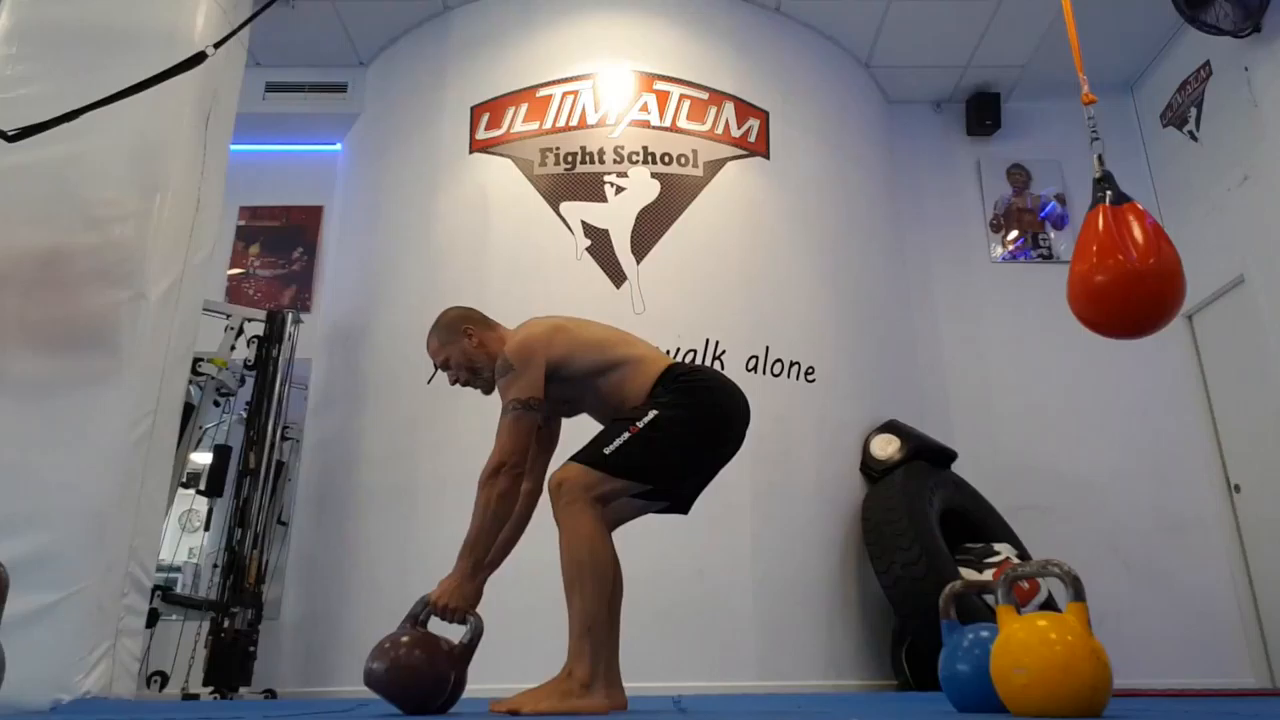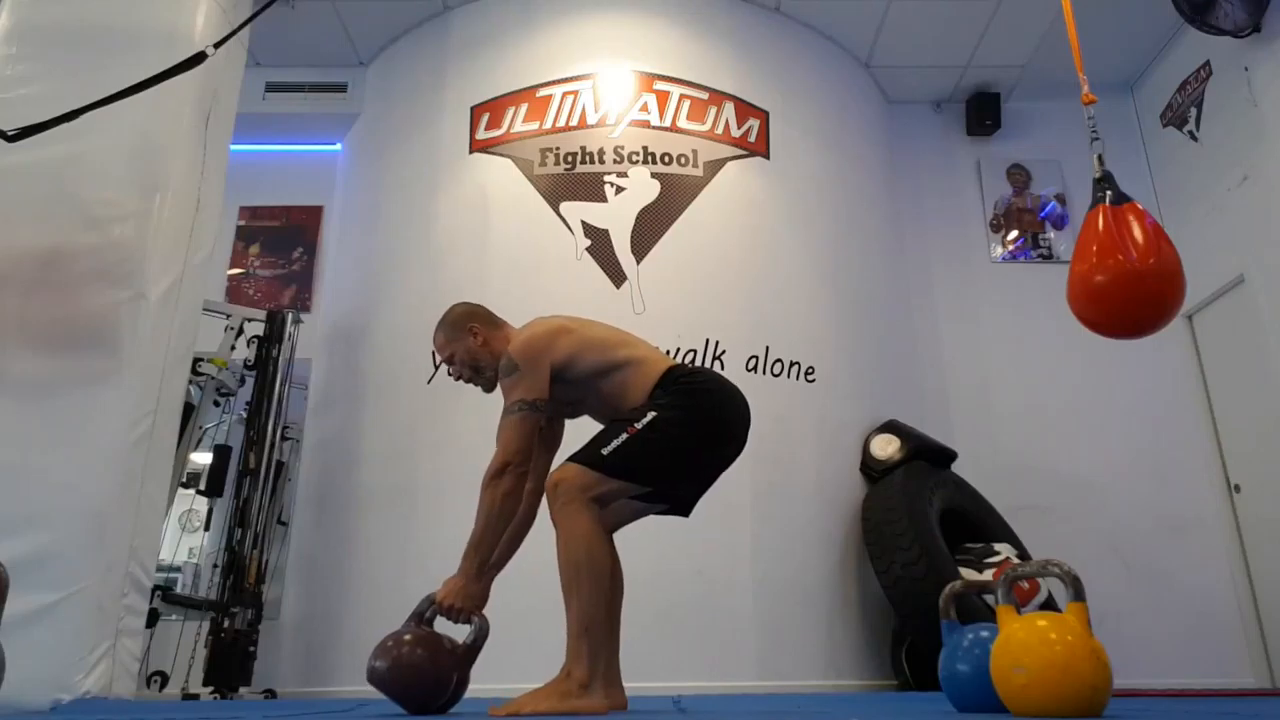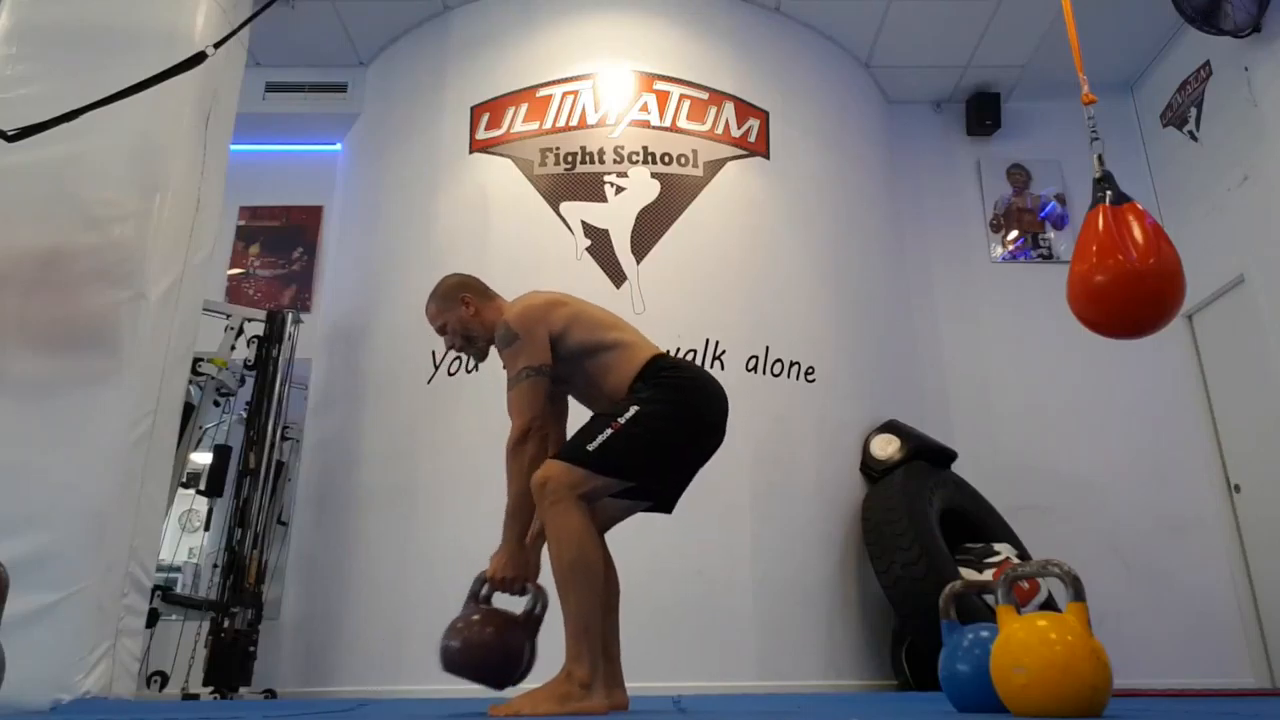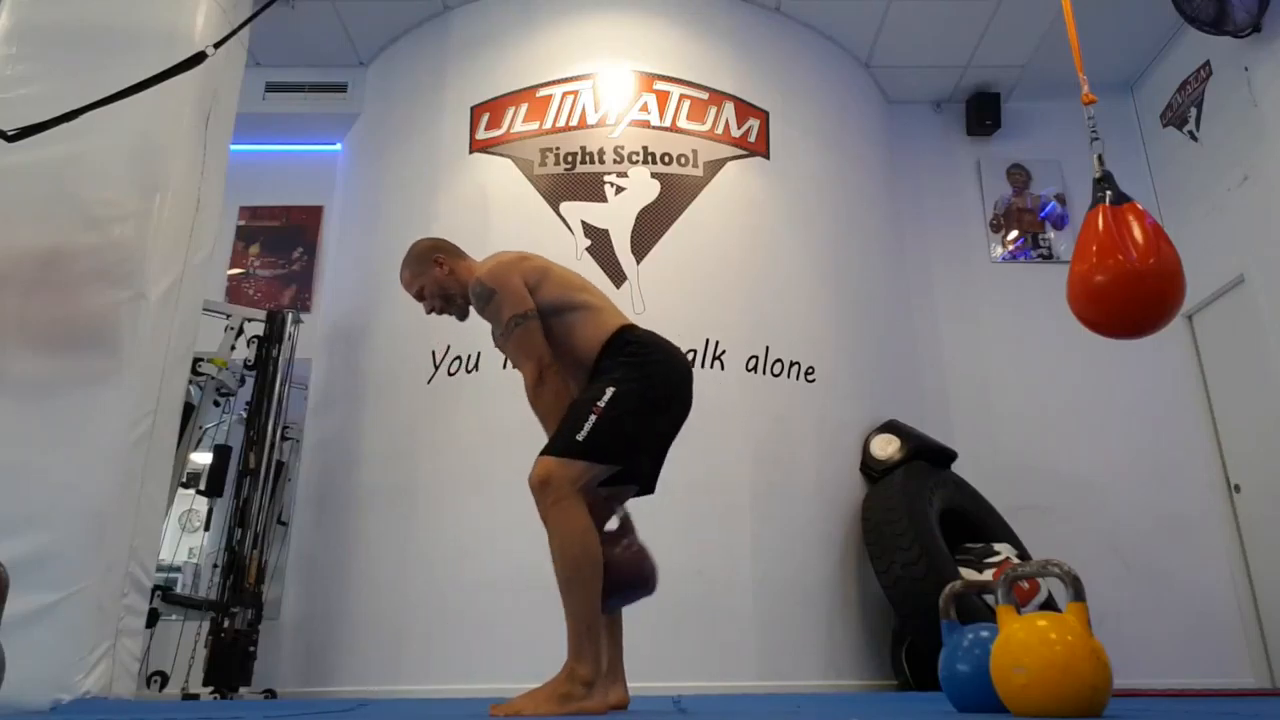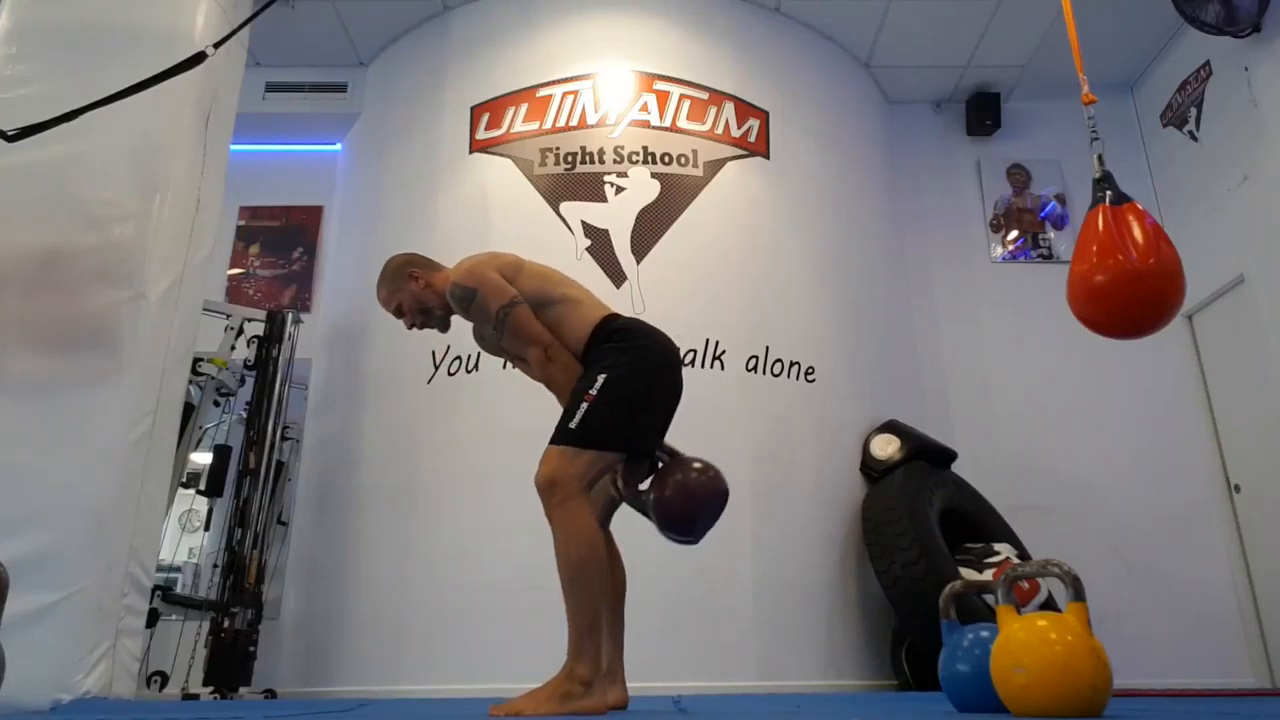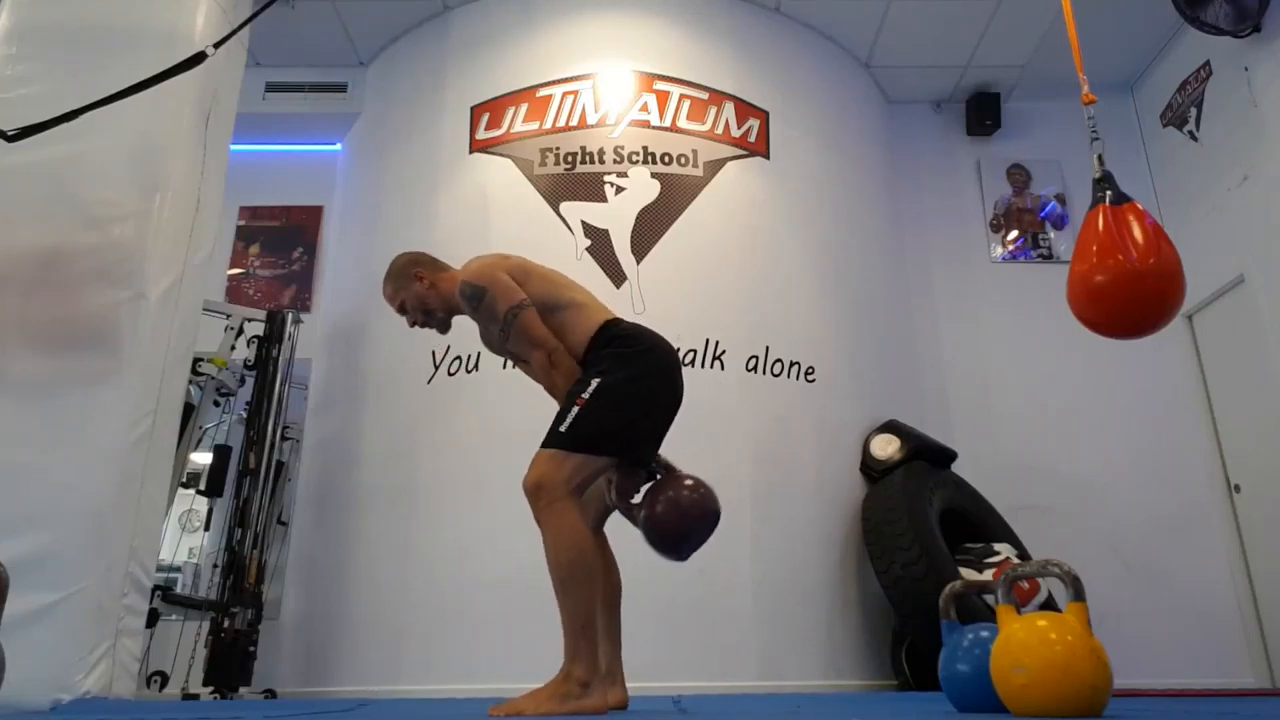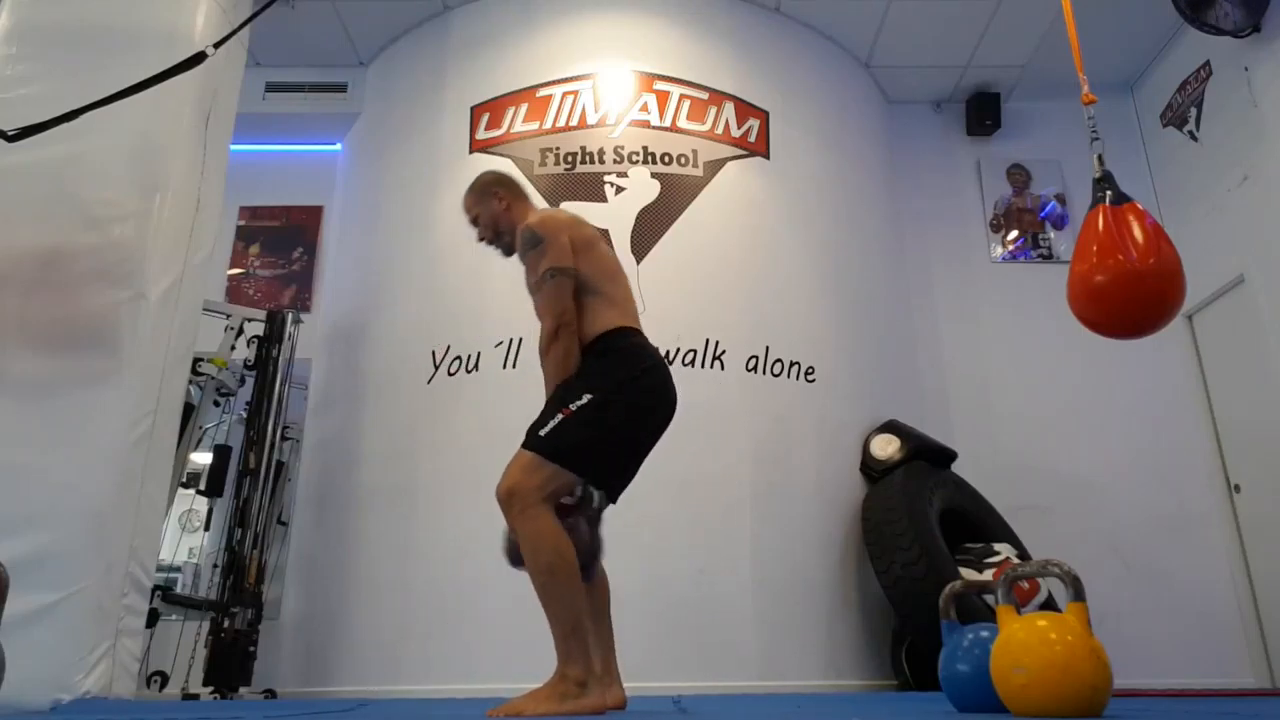
dt=0.2s
person 1, frame 1
left shoulder: (519, 351)
right shoulder: (540, 373)
left elbow: (504, 472)
right elbow: (528, 483)
left wrist: (464, 573)
right wrist: (479, 574)
left hip: (697, 401)
right hip: (708, 408)
left knee: (573, 490)
right knee: (586, 515)
left ankle: (585, 682)
right ankle: (603, 682)
person 1, frame 2
left shoulder: (523, 351)
right shoulder: (544, 368)
left elbow: (508, 472)
right elbow: (531, 483)
left wrist: (468, 575)
right wrist: (486, 574)
left hip: (698, 404)
right hip: (709, 411)
left knee: (572, 491)
right knee: (586, 519)
left ankle: (583, 683)
right ankle: (604, 683)
person 1, frame 3
left shoulder: (517, 321)
right shoulder: (534, 336)
left elbow: (527, 437)
right elbow: (555, 454)
left wrist: (511, 547)
right wrist: (532, 545)
left hip: (675, 395)
right hip: (688, 402)
left knee: (555, 489)
right knee: (579, 521)
left ankle: (582, 682)
right ankle: (606, 681)
person 1, frame 4
left shoulder: (490, 277)
right shoulder: (504, 324)
left elbow: (541, 379)
right elbow: (560, 379)
left wrist: (569, 457)
left hip: (640, 367)
right hip: (655, 374)
left knee: (554, 482)
right knee: (580, 513)
left ankle: (583, 681)
right ankle: (607, 679)
person 1, frame 5
left shoulder: (467, 280)
right shoulder: (485, 329)
left elbow: (545, 353)
left wrist: (617, 449)
right wrist: (626, 446)
left hip: (632, 355)
right hip: (645, 362)
left knee: (560, 481)
right knee: (585, 513)
left ankle: (583, 679)
right ankle: (607, 679)
person 1, frame 6
left shoulder: (474, 281)
right shoulder: (491, 313)
left elbow: (552, 358)
right wrist: (626, 452)
left hip: (632, 365)
right hip: (648, 368)
left knee: (549, 488)
right knee: (581, 519)
left ankle: (582, 681)
right ankle: (607, 682)
person 1, frame 7
left shoulder: (542, 230)
right shoulder: (572, 241)
left elbow: (559, 334)
left wrist: (549, 424)
right wrist: (558, 428)
left hip: (620, 375)
right hip: (641, 381)
left knee: (520, 490)
right knee: (554, 519)
